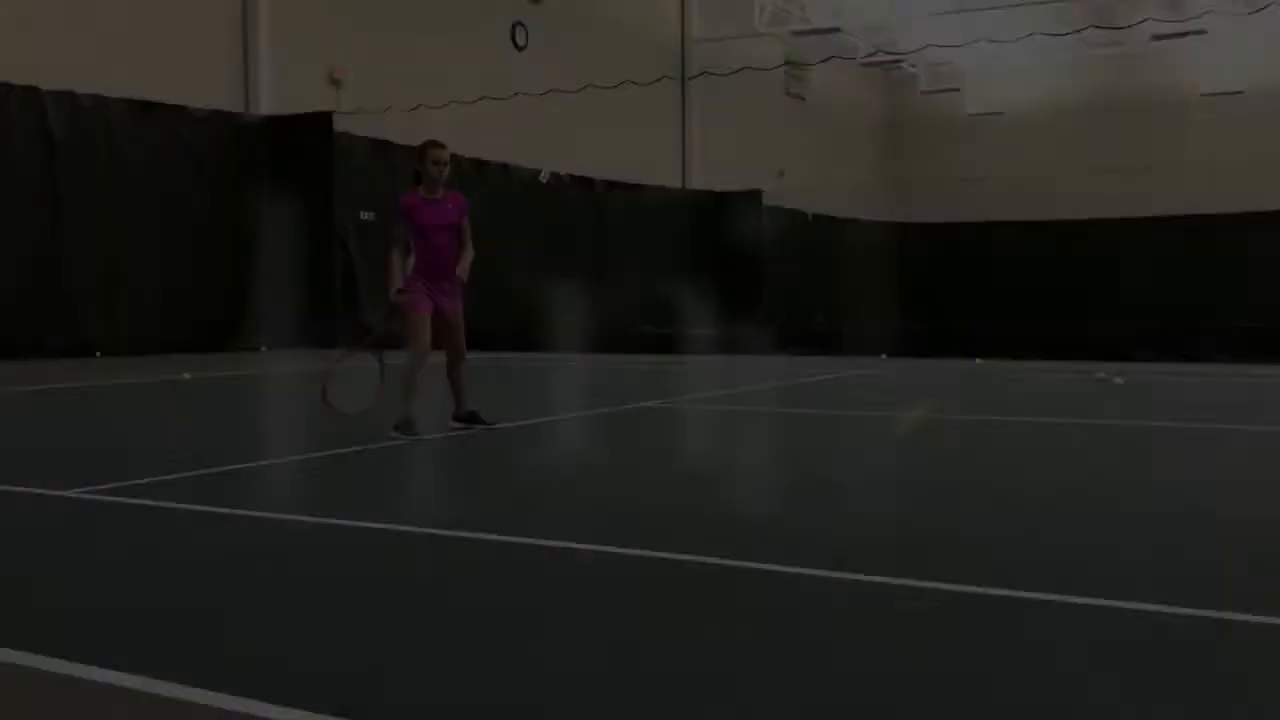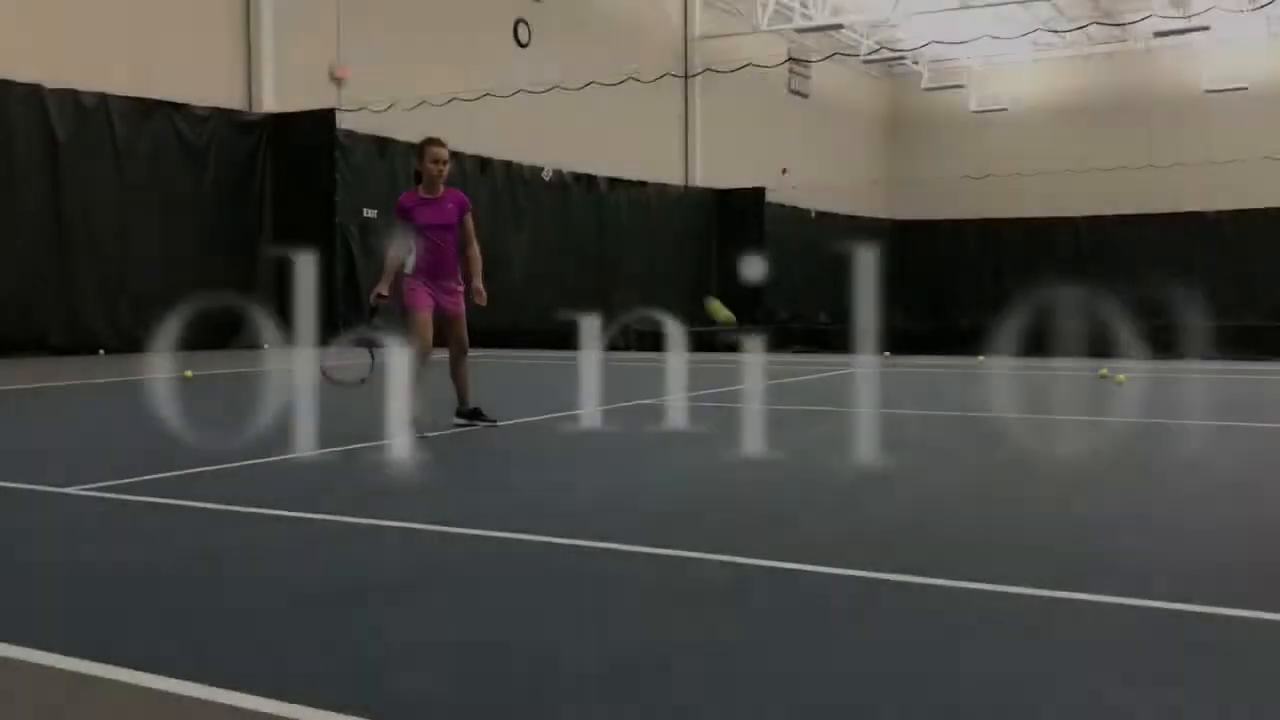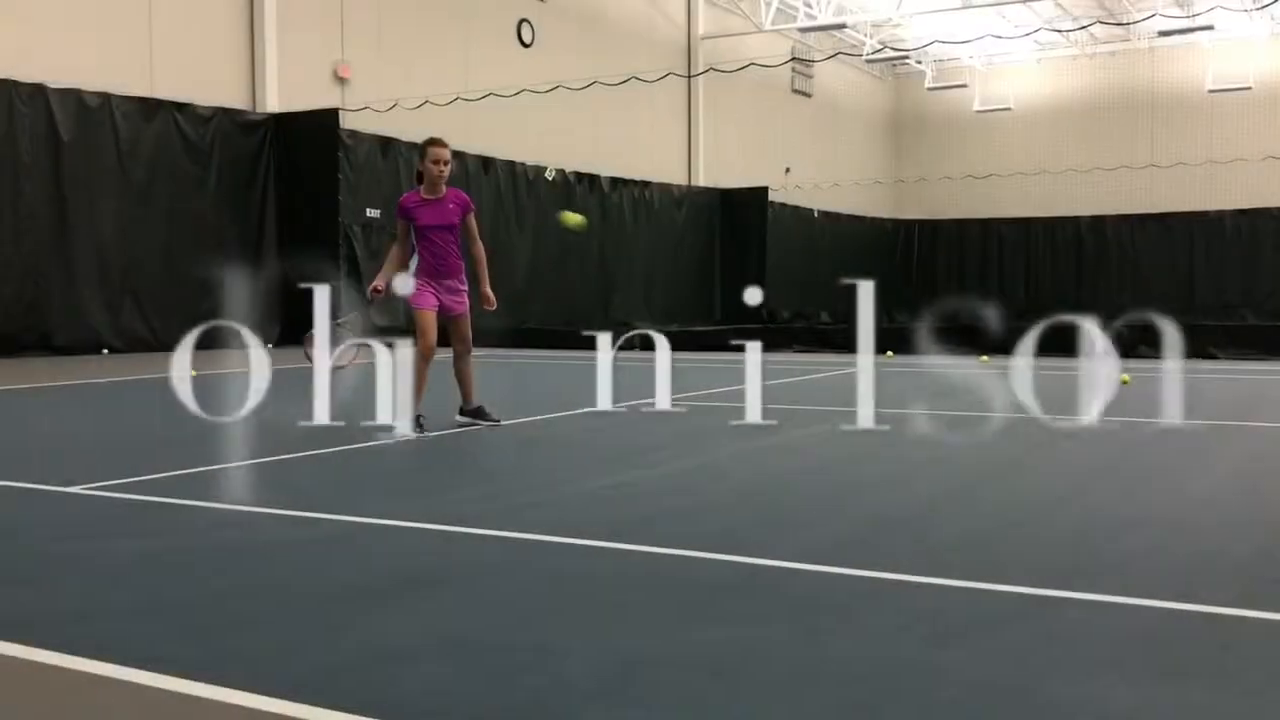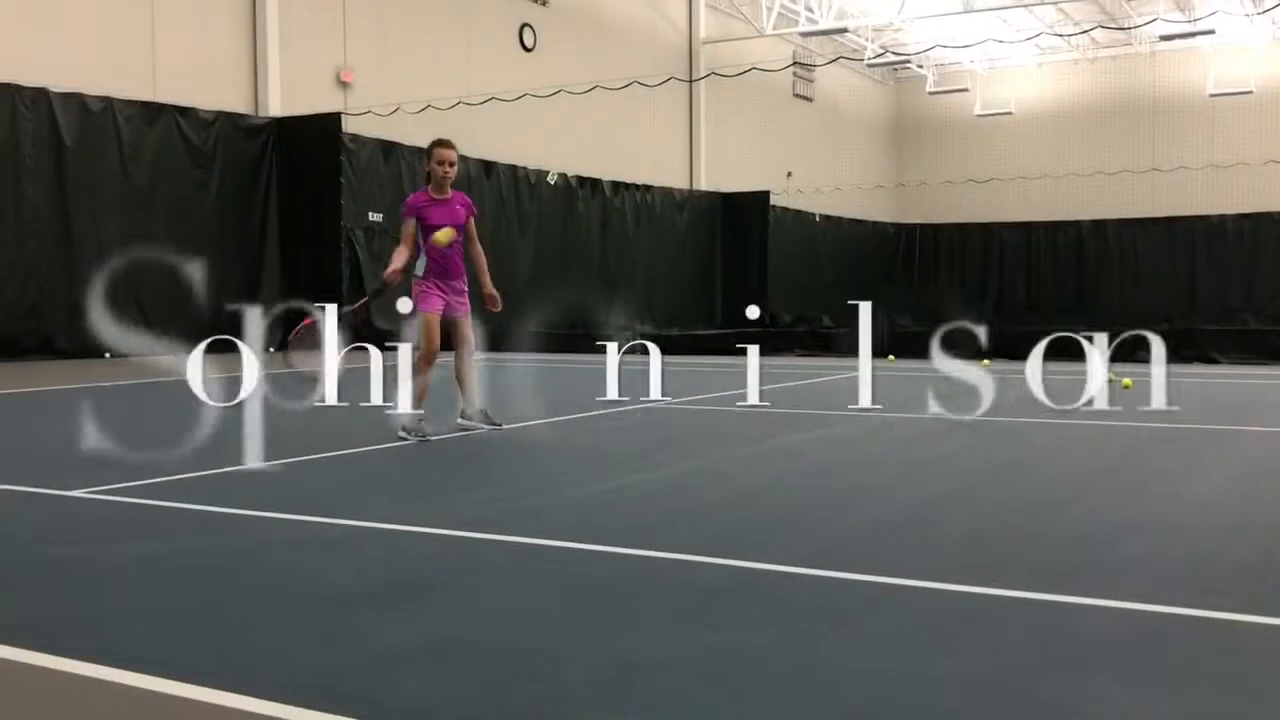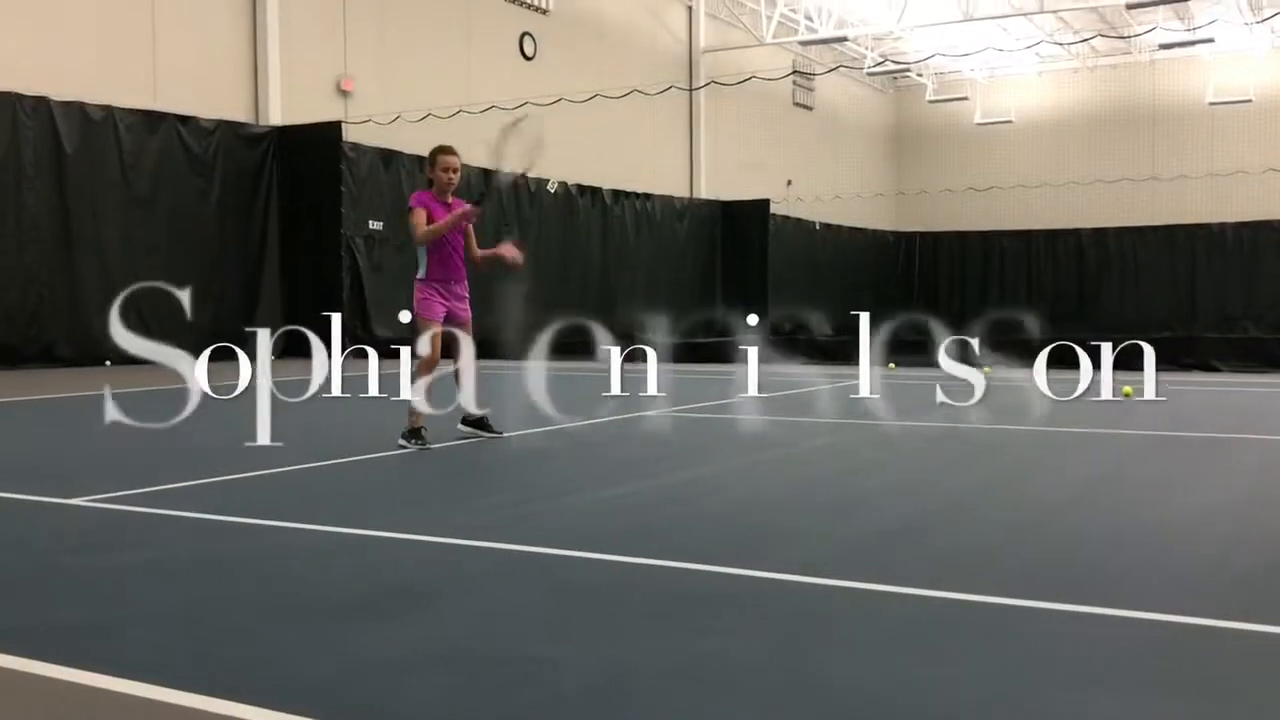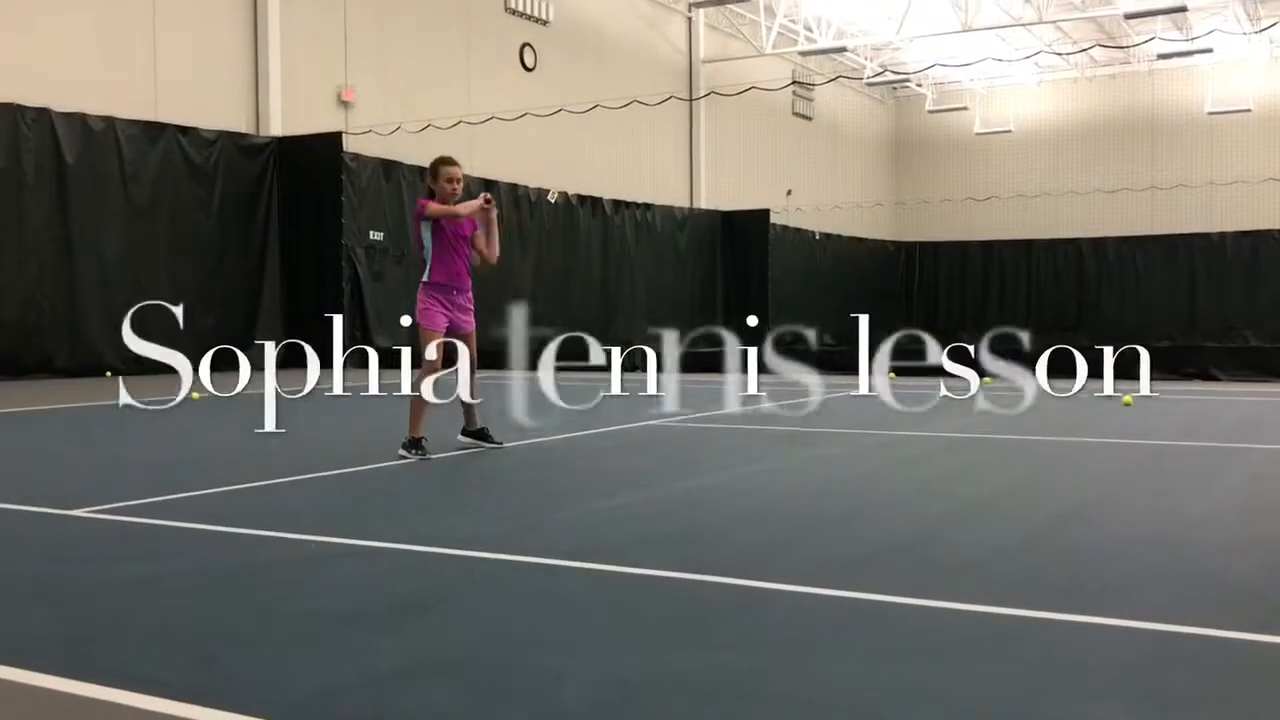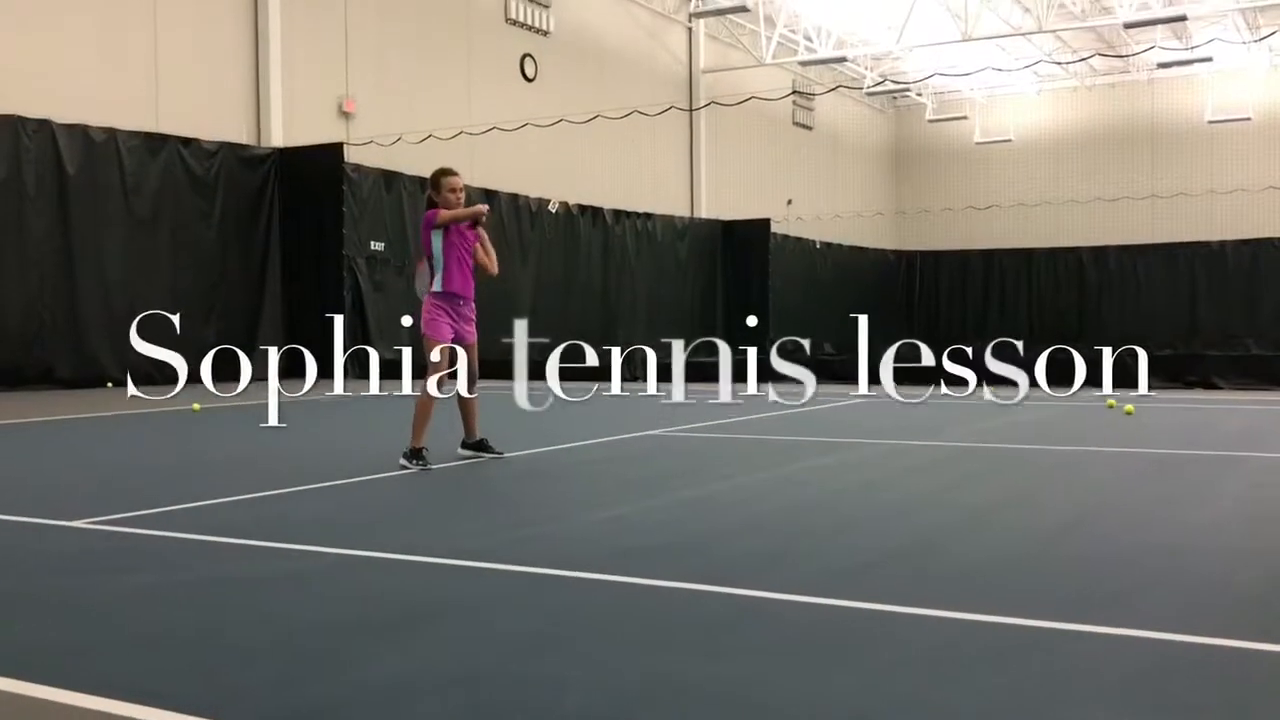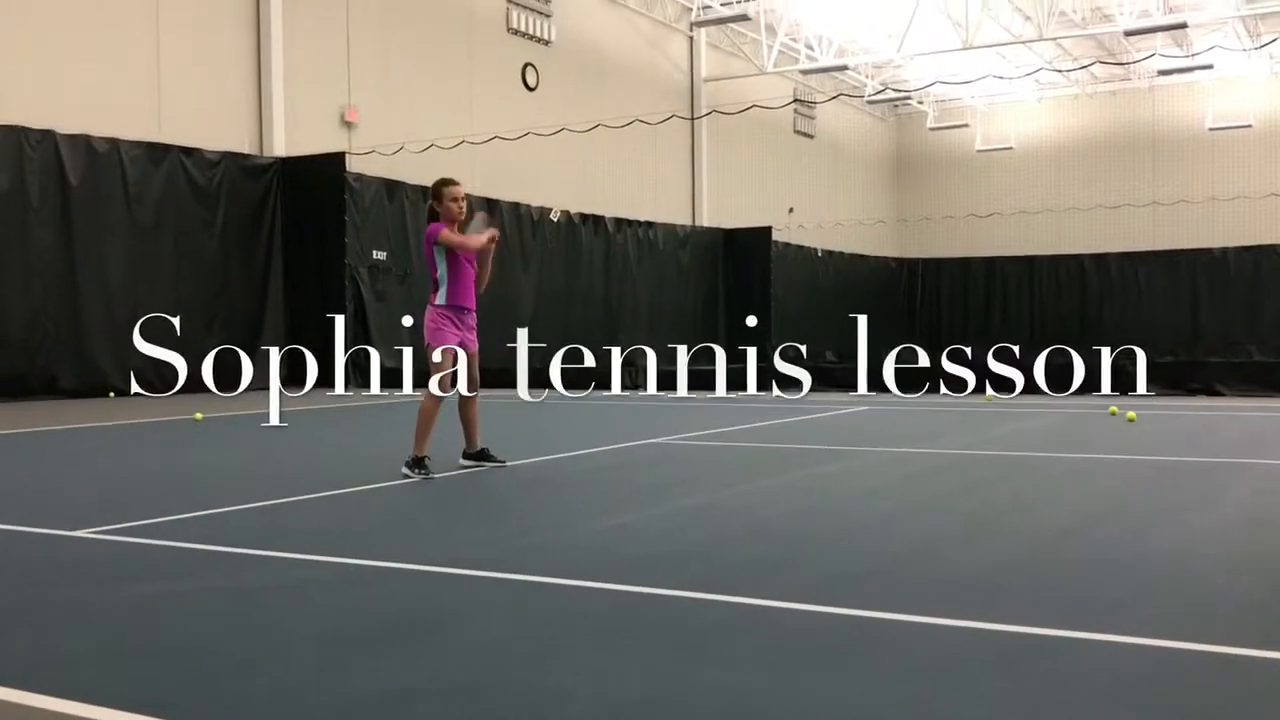
dt=0.2s
person 1, frame 1
left shoulder: (457, 202)
right shoulder: (408, 203)
left elbow: (467, 245)
right elbow: (398, 248)
left wrist: (464, 266)
right wrist: (397, 280)
left hip: (449, 285)
right hip: (419, 284)
left knee: (457, 350)
right knee: (420, 349)
left ankle: (462, 411)
right ankle: (405, 417)
person 1, frame 2
left shoulder: (458, 200)
right shoulder: (407, 202)
left elbow: (471, 243)
right elbow: (398, 246)
left wrist: (477, 280)
right wrist: (385, 283)
left hip: (451, 283)
right hip: (420, 282)
left knee: (460, 347)
right knee: (423, 346)
left ankle: (465, 408)
person 1, frame 3
left shoulder: (460, 200)
right shoulder: (408, 203)
left elbow: (474, 243)
right elbow: (401, 246)
left wrist: (485, 285)
right wrist: (382, 279)
left hip: (455, 282)
right hip: (424, 282)
left knee: (464, 347)
right knee: (427, 346)
left ankle: (468, 407)
right ankle: (411, 415)
person 1, frame 4
left shoulder: (464, 203)
right shoulder: (415, 202)
left elbow: (474, 247)
right elbow: (406, 246)
left wrist: (487, 285)
right wrist: (396, 267)
left hip: (457, 284)
right hip: (428, 283)
left knee: (466, 348)
right knee: (429, 349)
left ankle: (470, 410)
right ankle: (412, 420)
person 1, frame 5
left shoulder: (464, 209)
right shoulder: (420, 200)
left elbow: (474, 254)
right elbow: (420, 237)
left wrist: (499, 252)
right wrist: (455, 217)
left hip: (459, 289)
right hip: (430, 288)
right knee: (431, 356)
left ankle: (471, 417)
right ankle: (413, 428)
person 1, frame 6
left shoulder: (470, 220)
right shoulder: (426, 208)
left elbow: (490, 258)
right elbow: (457, 211)
left wrist: (490, 218)
right wrist: (477, 202)
left hip: (463, 298)
right hip: (434, 297)
left knee: (469, 365)
right knee: (431, 366)
left ankle: (471, 428)
right ankle: (413, 439)
person 1, frame 7
left shoulder: (469, 231)
right shoulder: (432, 219)
left elbow: (492, 269)
right elbow: (477, 210)
left wrist: (480, 229)
right wrist: (479, 211)
left hip: (466, 308)
right hip: (440, 307)
left knee: (470, 376)
right knee: (436, 377)
left ankle: (472, 440)
right ankle: (414, 449)
person 1, frame 8
left shoulder: (467, 243)
right shoulder: (435, 231)
left elbow: (479, 286)
right elbow: (467, 243)
left wrist: (488, 250)
right wrist: (487, 234)
left hip: (467, 317)
right hip: (443, 316)
left knee: (471, 386)
right knee: (440, 387)
left ankle: (473, 450)
right ankle: (416, 458)
